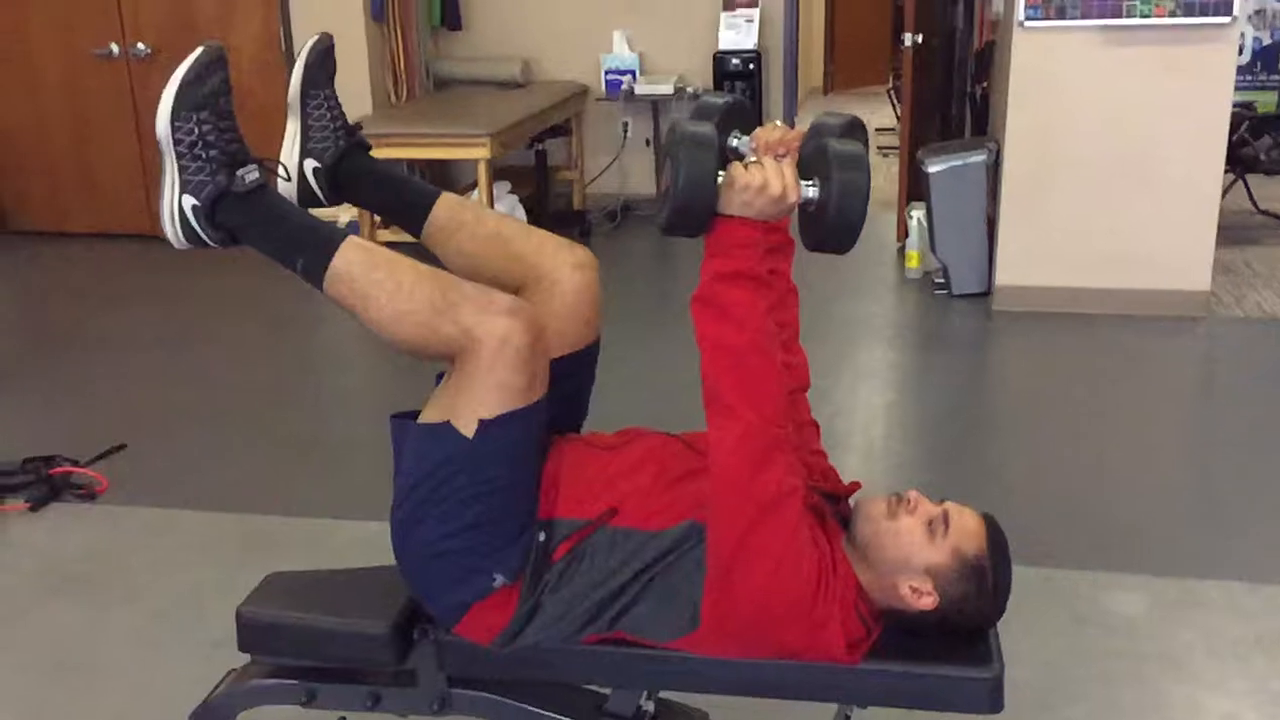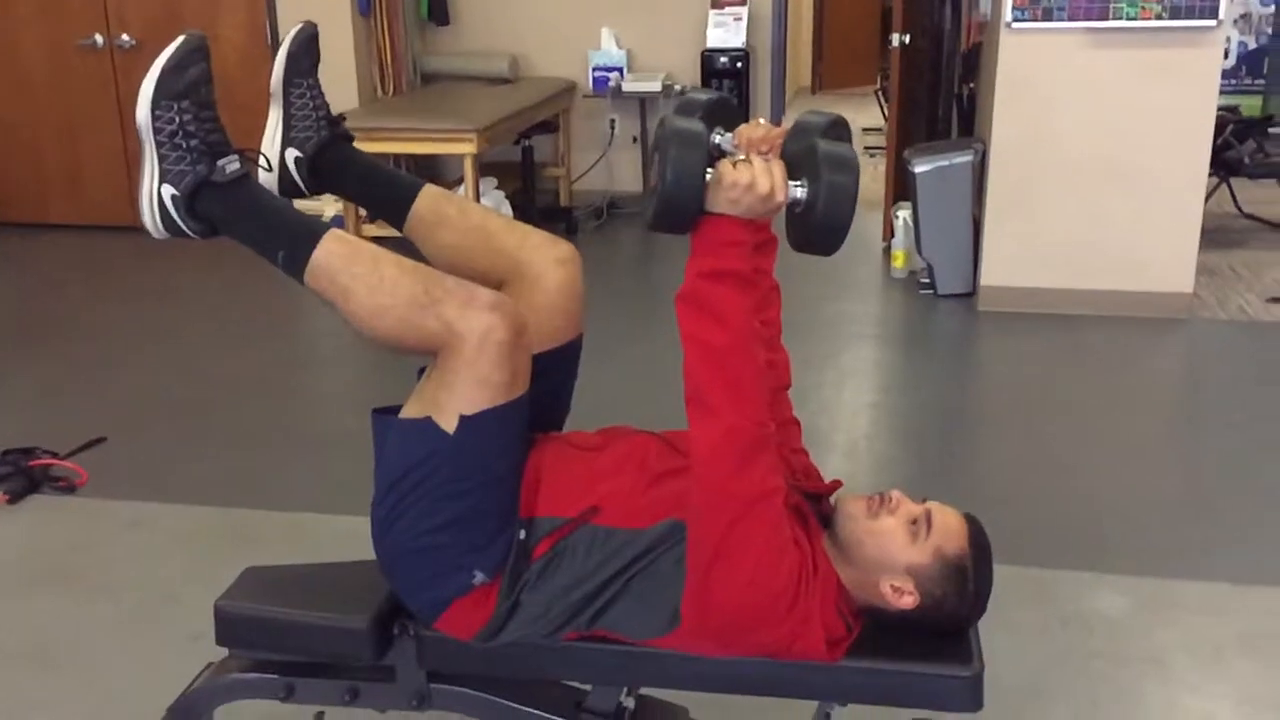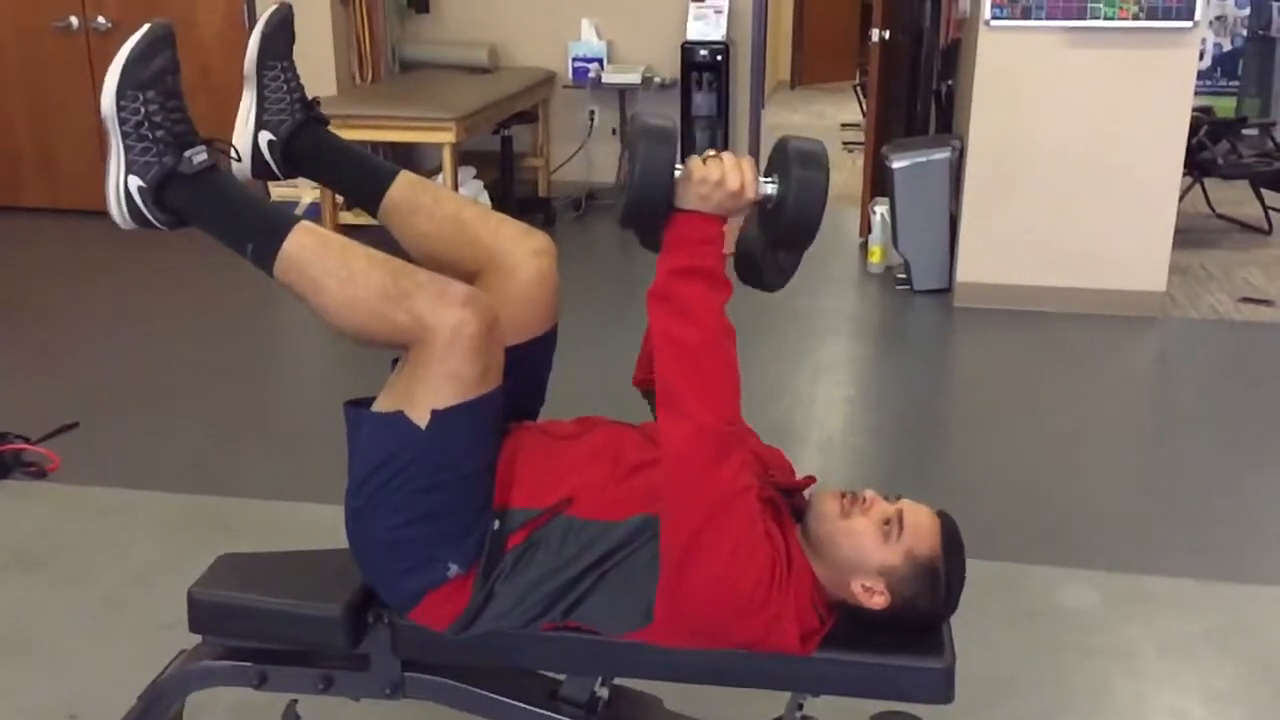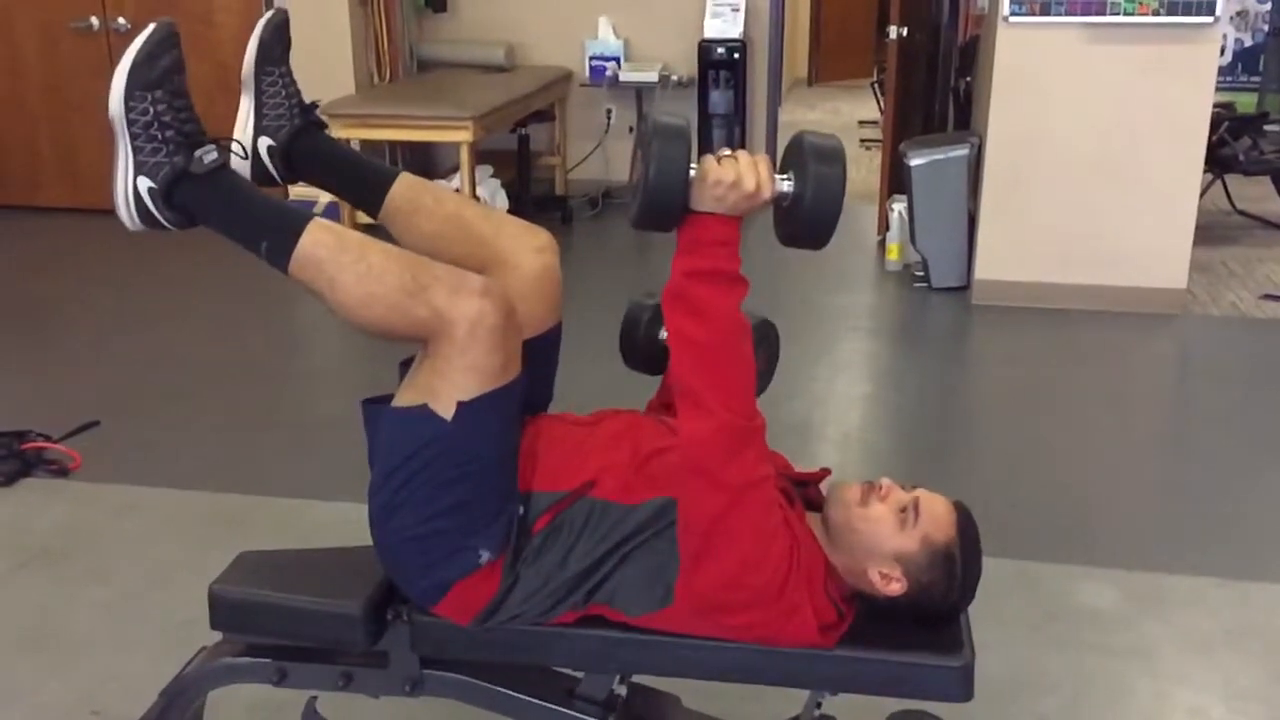
dt=0.7s
person 1, frame 1
left shoulder: (796, 602)
right shoulder: (818, 504)
left elbow: (748, 425)
right elbow: (776, 400)
left wrist: (741, 227)
right wrist: (766, 222)
left hip: (490, 576)
right hip: (537, 497)
left knee: (500, 325)
right knee: (565, 274)
left ankle: (229, 200)
right ankle: (333, 166)
person 1, frame 2
left shoulder: (777, 598)
right shoulder: (802, 508)
left elbow: (731, 423)
right elbow: (758, 391)
left wrist: (729, 229)
right wrist: (750, 223)
left hip: (468, 572)
right hip: (520, 490)
left knee: (482, 322)
right knee: (549, 270)
left ankle: (209, 191)
right ankle: (316, 157)
person 1, frame 3
left shoulder: (750, 594)
right shoulder: (767, 495)
left elbow: (698, 427)
right elbow: (697, 420)
left wrist: (697, 228)
right wrist: (703, 255)
left hip: (445, 561)
right hip: (491, 479)
left knee: (452, 316)
right knee: (525, 260)
left ankle: (176, 181)
right ankle: (290, 141)
person 1, frame 4
left shoulder: (770, 578)
right shoulder: (783, 505)
left elbow: (717, 427)
right elbow: (691, 432)
left wrist: (714, 227)
right wrist: (692, 354)
left hip: (464, 553)
right hip: (508, 475)
left knee: (473, 308)
right knee: (525, 257)
left ankle: (186, 183)
right ankle: (289, 143)
